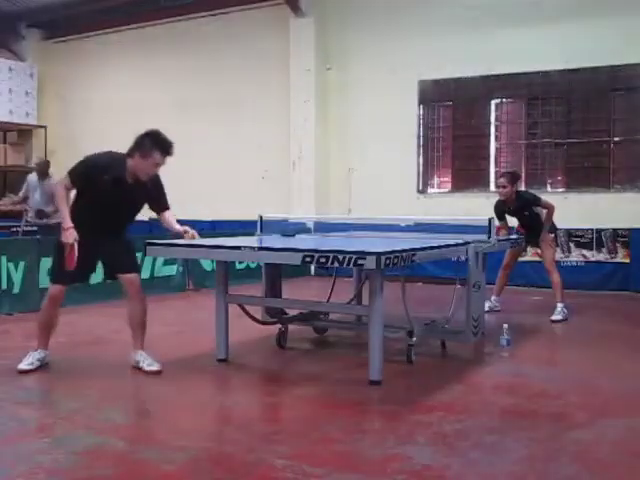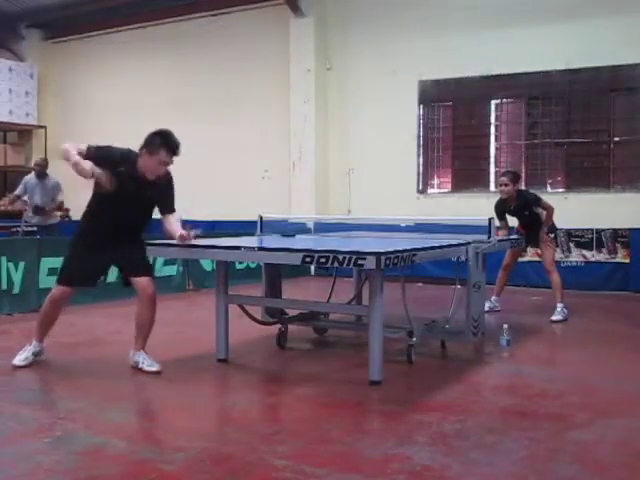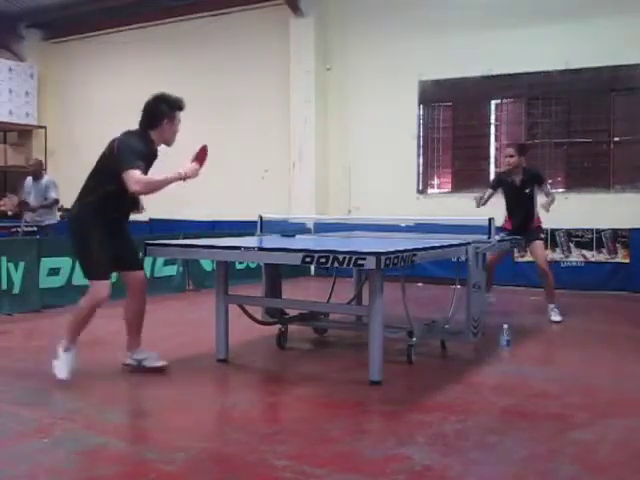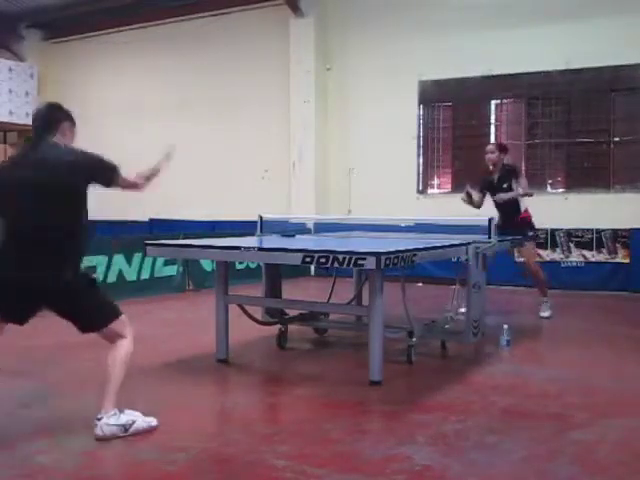
dt=1s
person 1, frame 1
left shoulder: (151, 183)
right shoulder: (98, 165)
left elbow: (163, 212)
right elbow: (61, 187)
left wrist: (178, 228)
right wrist: (68, 226)
left hip: (114, 236)
right hip: (78, 234)
left knee: (134, 286)
right knee: (55, 293)
left ankle: (139, 353)
right ankle: (40, 351)
person 1, frame 2
left shoulder: (164, 180)
right shoulder: (115, 158)
left elbow: (168, 215)
right elbow: (68, 148)
left wrist: (178, 232)
right wrist: (78, 163)
left hip: (129, 242)
right hip: (91, 238)
left knee: (148, 292)
right knee: (59, 294)
left ankle: (139, 352)
right ankle: (36, 344)
person 1, frame 3
left shoulder: (148, 147)
right shoulder: (128, 145)
right elbow: (136, 184)
left wrist: (132, 201)
right wrist: (181, 175)
left hip: (114, 224)
right hip: (89, 223)
left knee: (137, 284)
right knee: (101, 292)
left ankle: (134, 351)
right ankle: (67, 347)
person 1, frame 4
right shoulder: (75, 160)
right elbow: (133, 183)
right wrist: (156, 168)
right hip: (61, 274)
right knee: (122, 335)
right ankle: (110, 416)
person 2, frame 1
left shoulder: (525, 197)
right shoulder: (499, 206)
left elbow: (550, 207)
right elbow: (504, 229)
left wrist: (544, 232)
right wrist: (501, 232)
left hip: (543, 230)
right hip: (524, 231)
left knee: (550, 267)
right knee: (505, 265)
left ankle: (561, 307)
right ankle: (494, 301)
person 2, frame 2
left shoulder: (527, 197)
right shoulder: (500, 205)
left elbow: (550, 209)
right elbow: (504, 228)
left wrist: (543, 231)
right wrist: (501, 233)
left hip: (543, 229)
right hip: (524, 230)
left knee: (549, 267)
right knee: (506, 265)
left ankle: (560, 308)
right ankle: (494, 301)
person 2, frame 3
left shoulder: (533, 175)
right shoulder: (501, 178)
left elbow: (550, 195)
right elbow: (484, 200)
left wrist: (548, 202)
right wrist: (480, 200)
left hip: (532, 226)
right hip: (510, 226)
left knee: (543, 266)
right knee: (489, 263)
left ankle: (552, 307)
person 2, frame 4
left shoulder: (512, 170)
right shoulder: (486, 179)
left elbow: (528, 191)
right elbow: (478, 204)
left wrist: (509, 195)
right wrist: (469, 198)
left hip: (522, 221)
right hip: (503, 224)
left knee: (532, 266)
left ankle: (545, 302)
